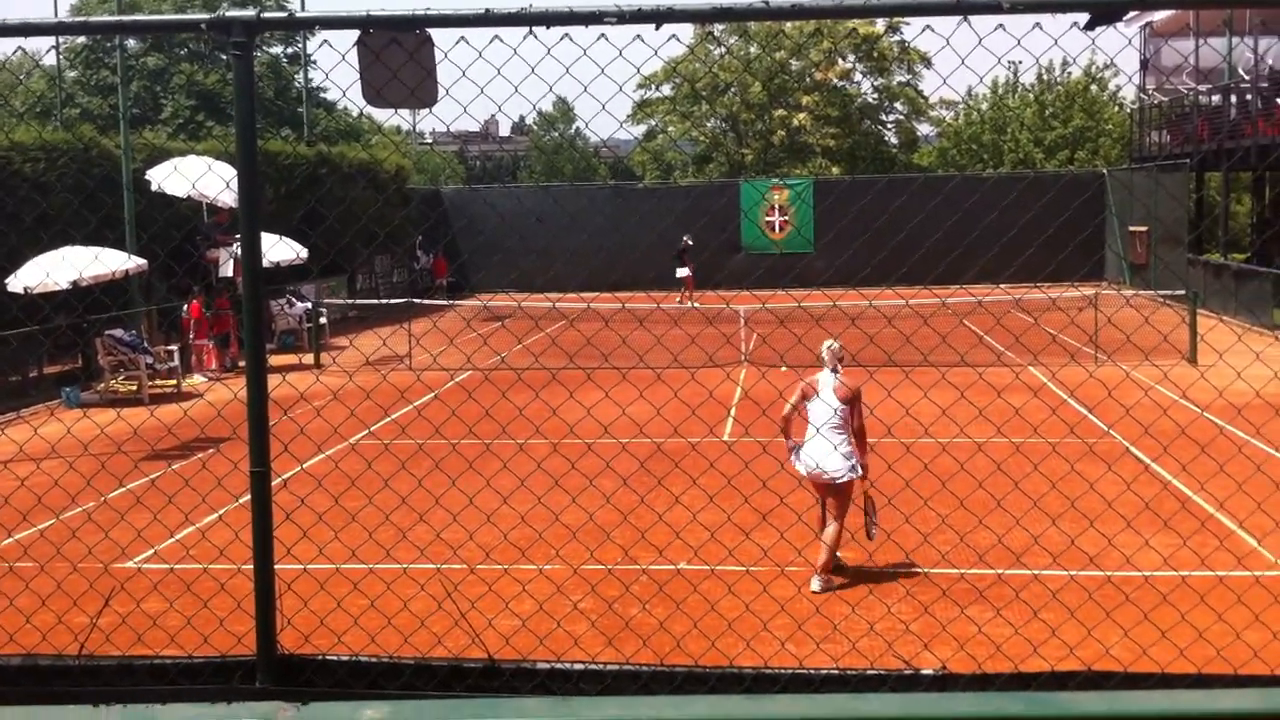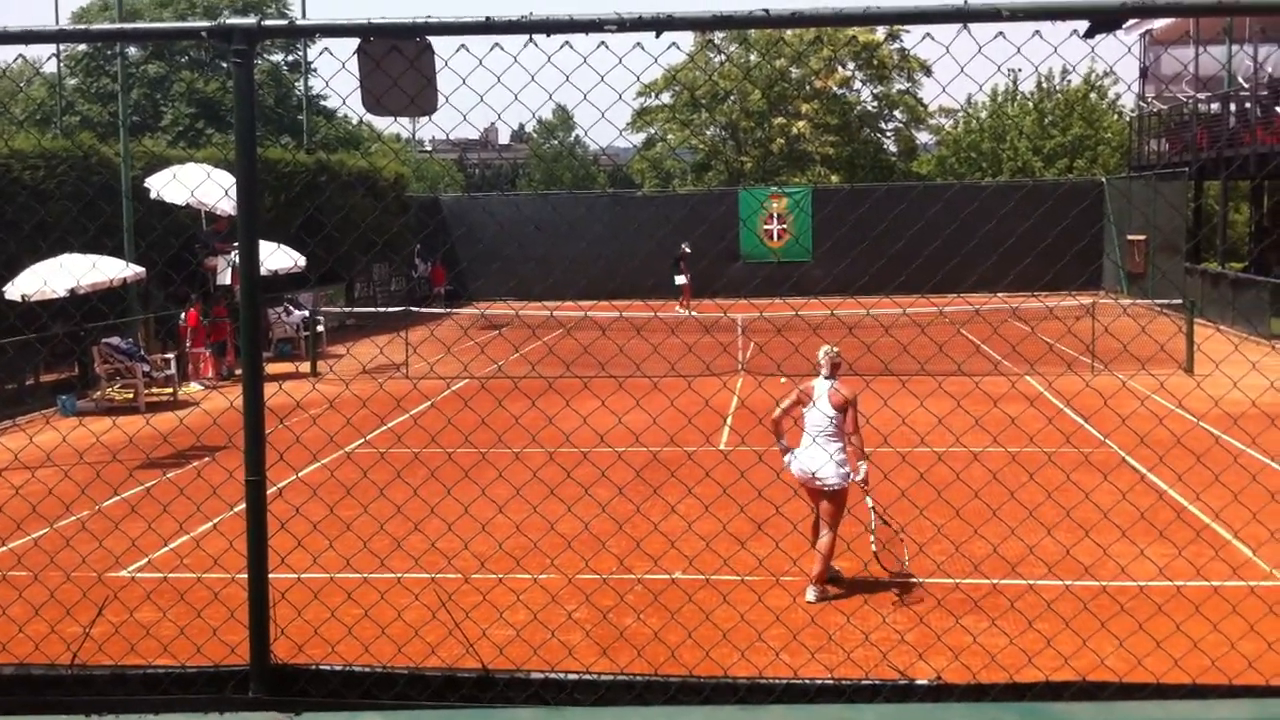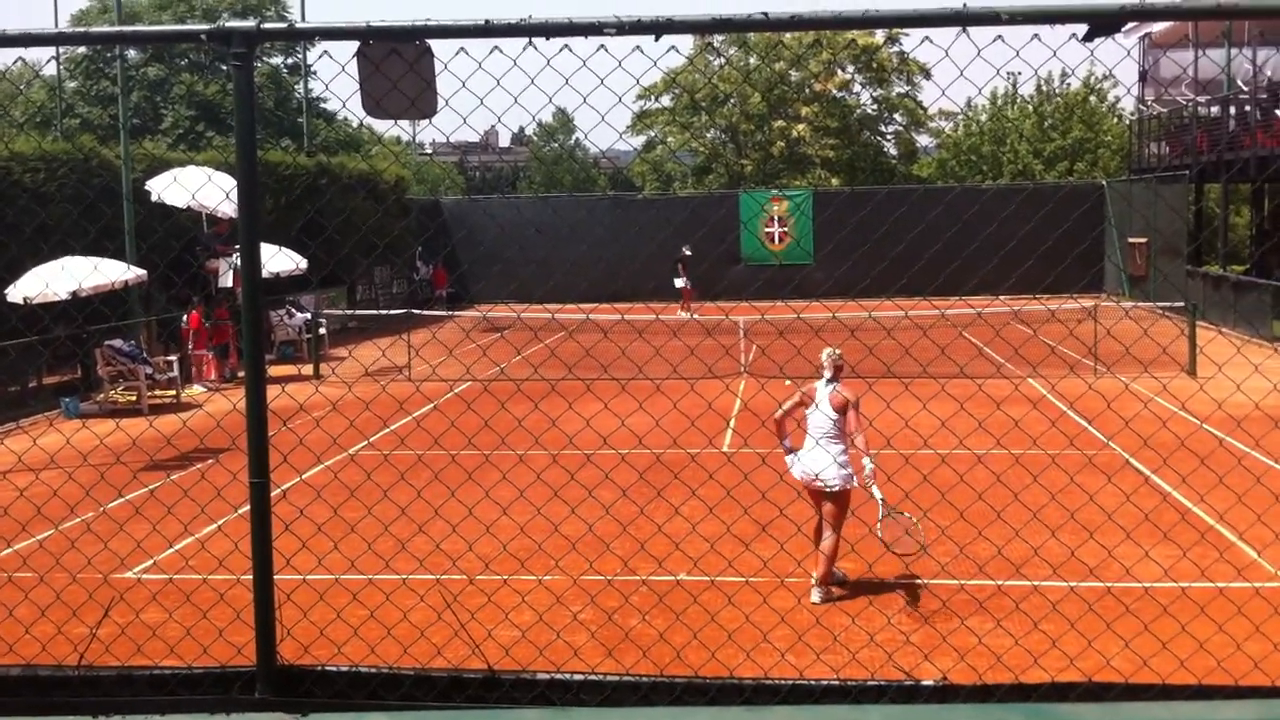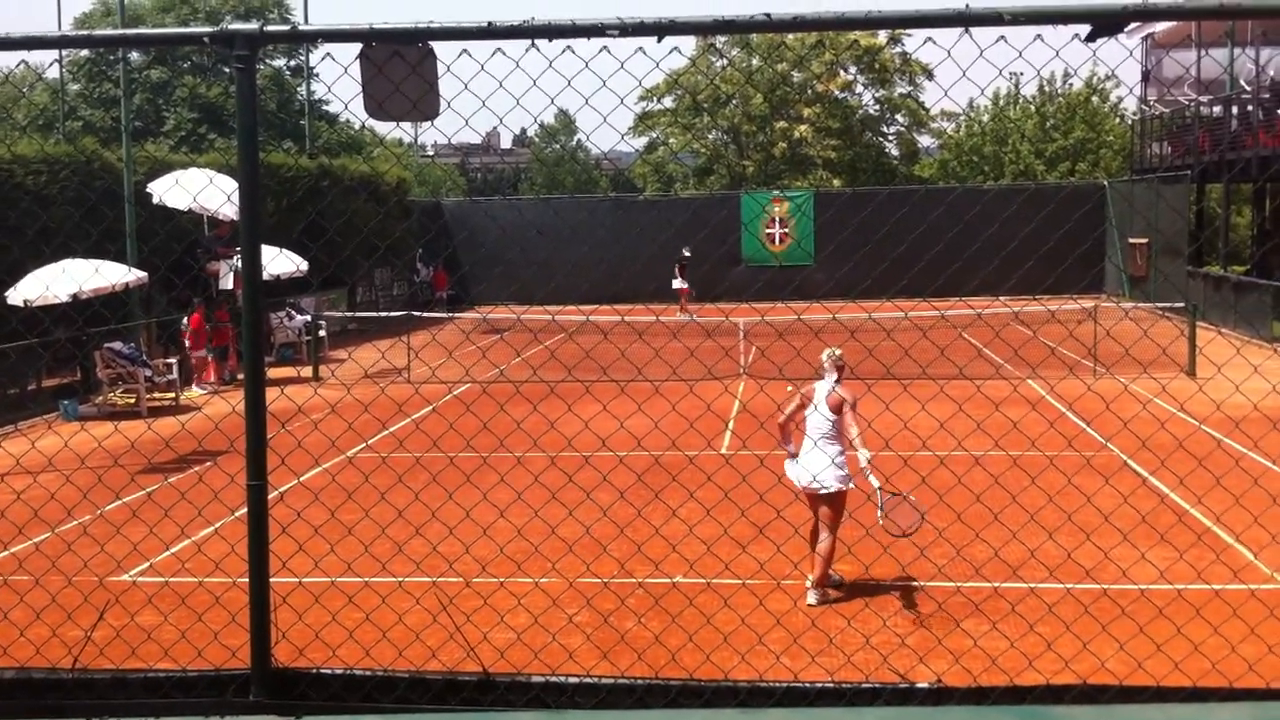
dt=0.1s
person 1, frame 1
left shoulder: (808, 383)
right shoulder: (851, 388)
left elbow: (786, 415)
right elbow: (858, 429)
left wrist: (789, 442)
right wrist: (863, 460)
left hip: (812, 456)
right hip: (840, 459)
left knee: (828, 507)
right knee: (835, 520)
left ankle: (828, 558)
right ankle: (820, 577)
person 1, frame 2
left shoulder: (805, 389)
right shoulder: (846, 393)
left elbow: (776, 416)
right elbow: (853, 432)
left wrist: (782, 445)
right wrist: (861, 466)
left hip: (805, 462)
right hip: (832, 466)
left knee: (821, 518)
right knee: (829, 528)
left ankle: (821, 569)
right ankle: (815, 587)
person 1, frame 3
left shoulder: (808, 391)
right shoulder: (848, 395)
left elbow: (778, 417)
right elbow: (856, 432)
left wrist: (786, 445)
right wrist: (867, 463)
left hip: (808, 463)
right hip: (834, 467)
left knee: (824, 519)
right knee: (832, 529)
left ankle: (823, 571)
right ankle: (820, 588)
person 1, frame 4
left shoulder: (809, 391)
right shoulder: (844, 394)
left elbow: (783, 420)
right elbow: (850, 427)
left wrist: (789, 448)
right wrist: (863, 455)
left hip: (805, 465)
right hip: (829, 468)
left knee: (819, 523)
right knee: (828, 530)
left ankle: (818, 574)
right ankle: (816, 589)
